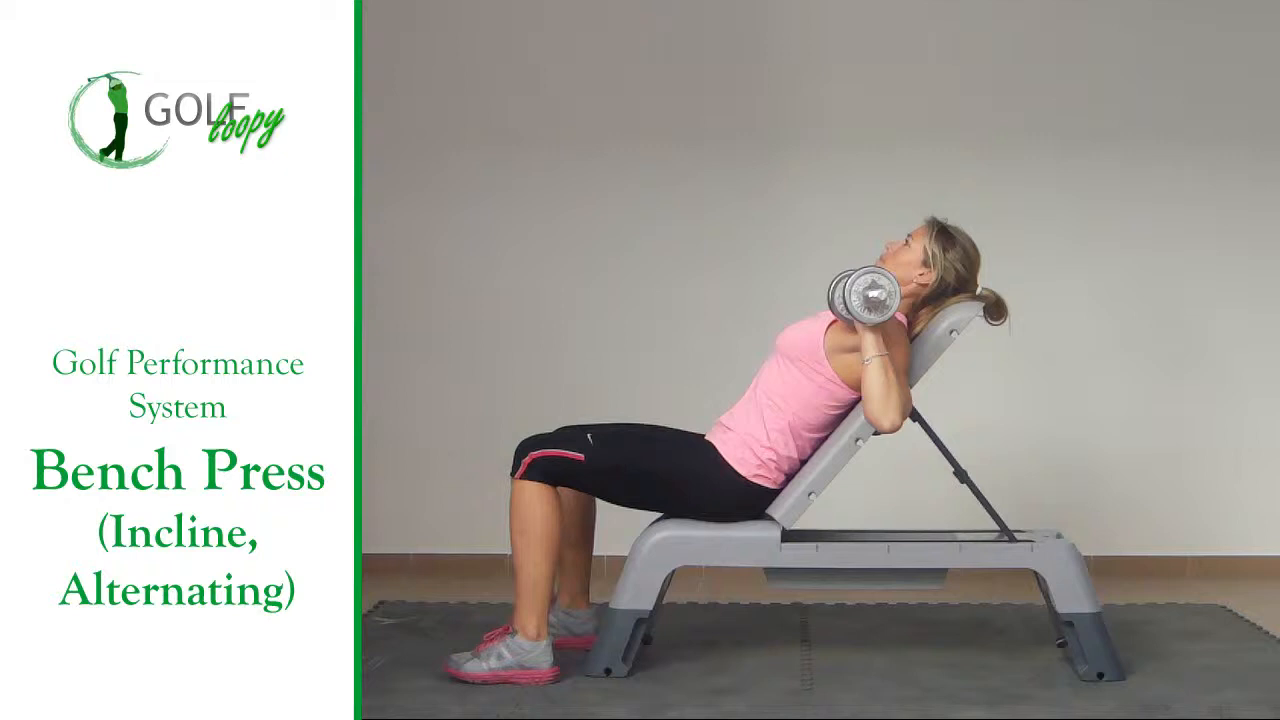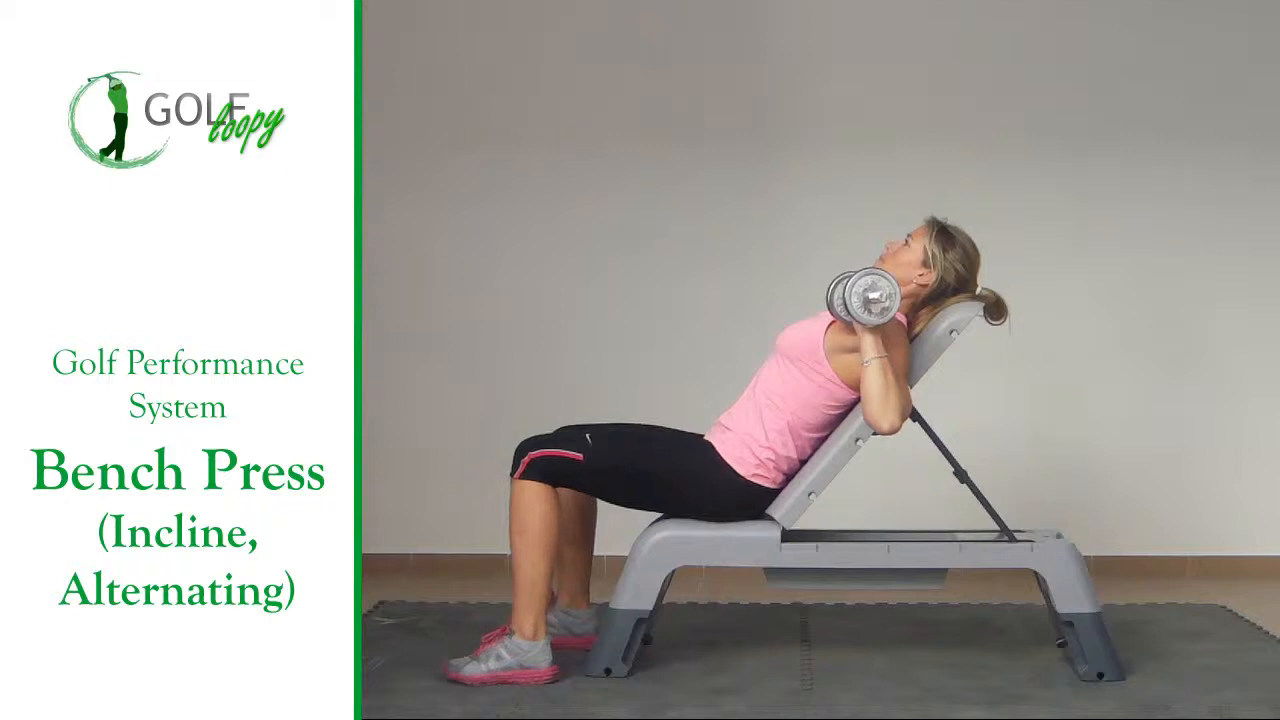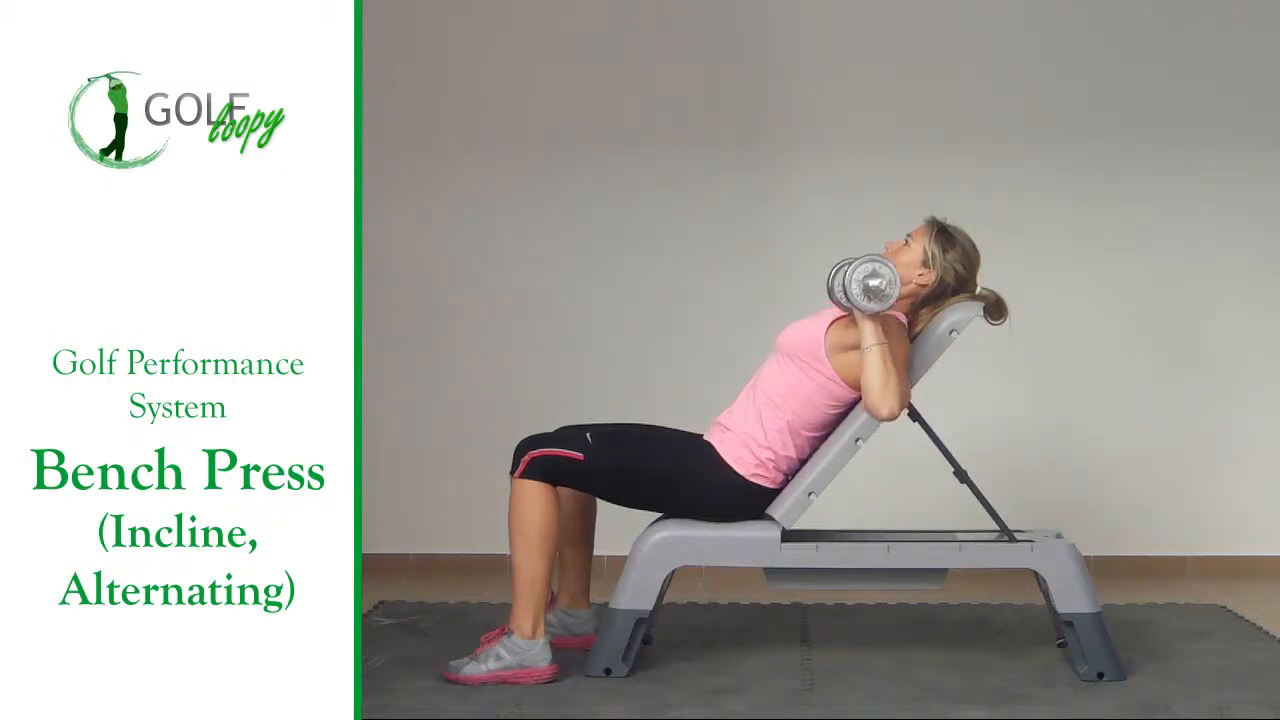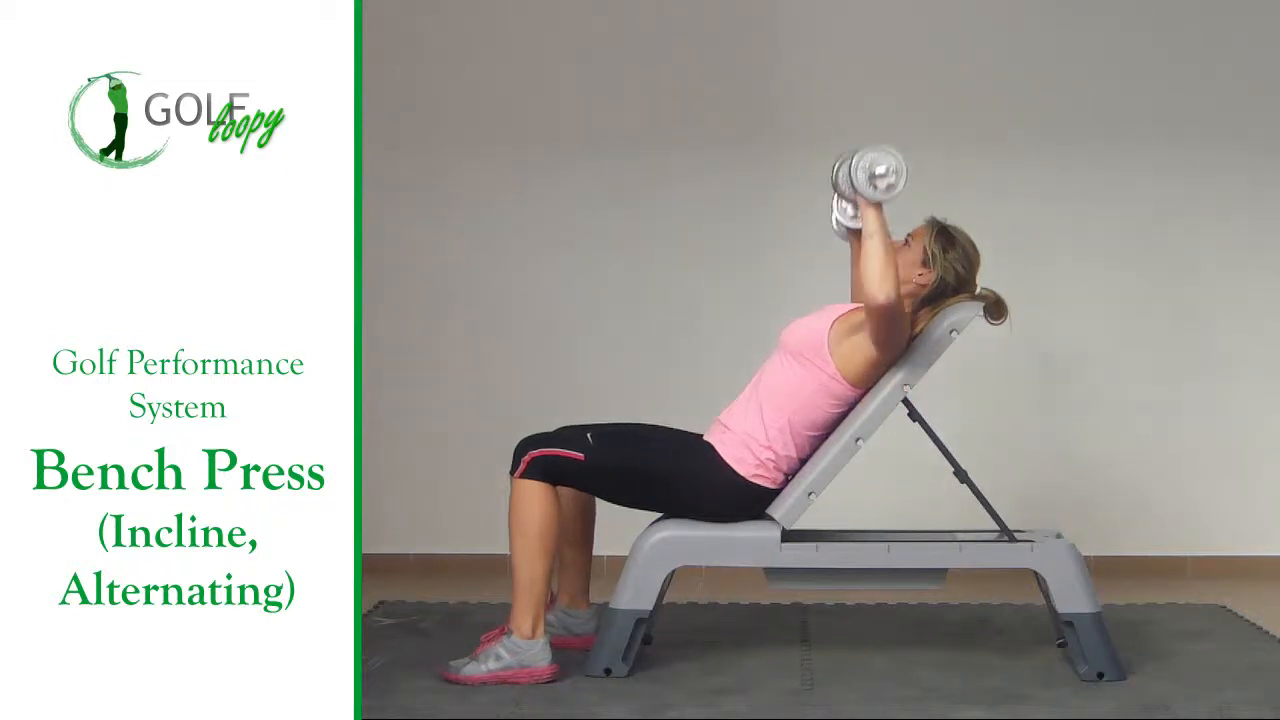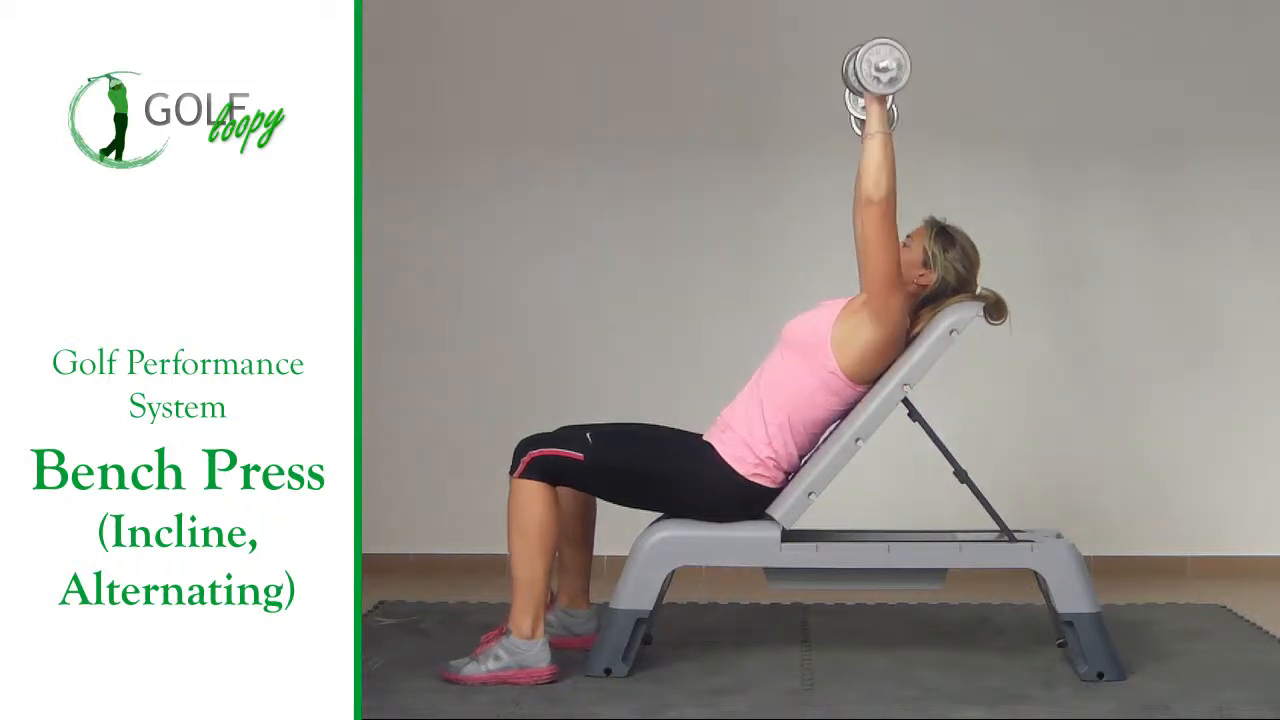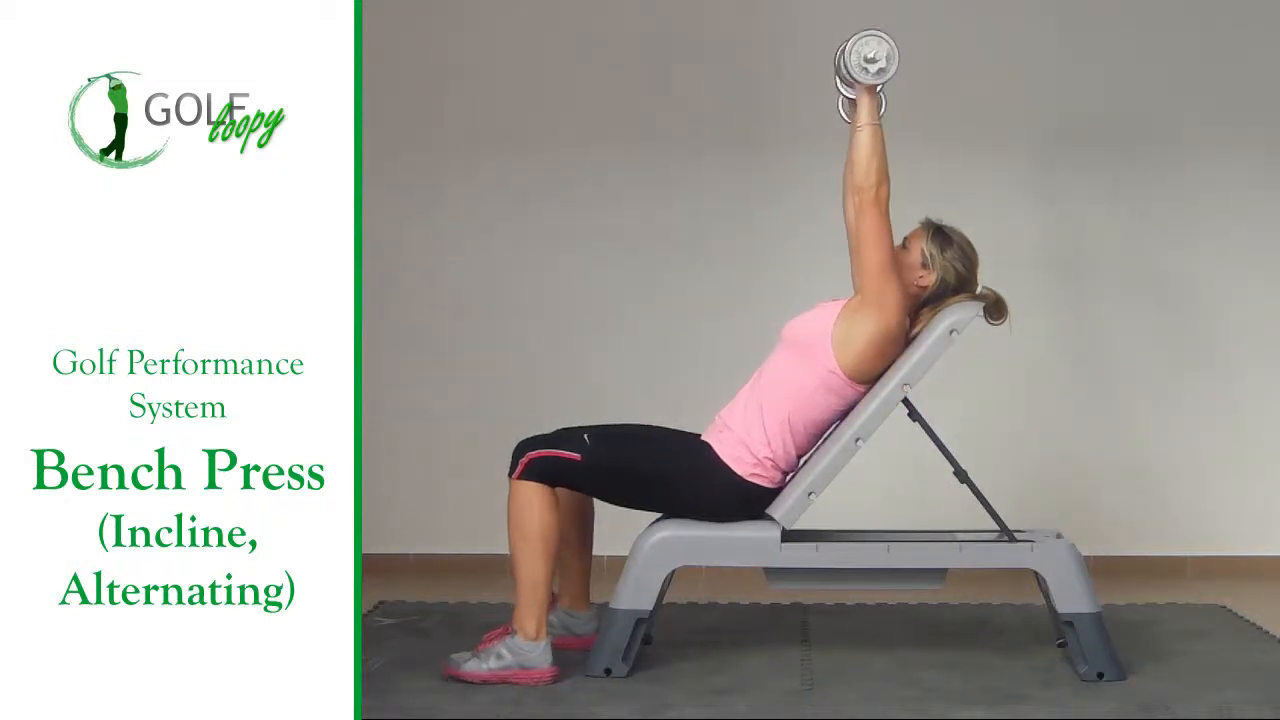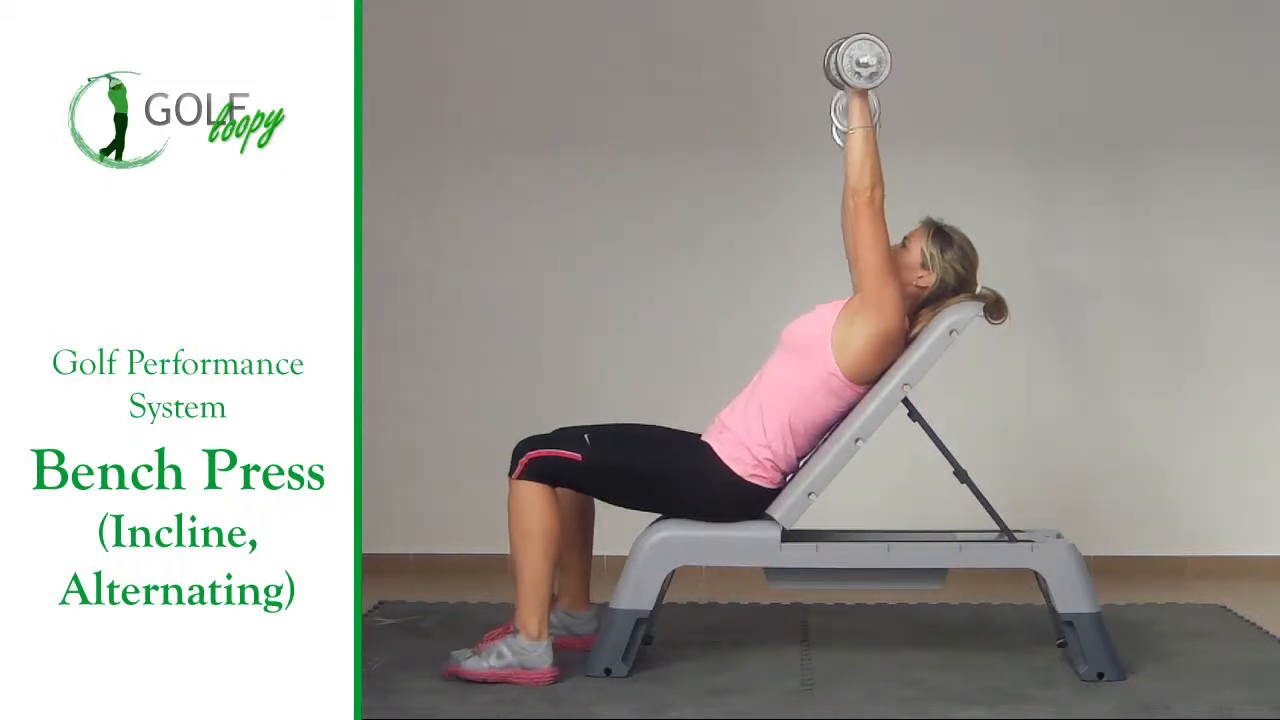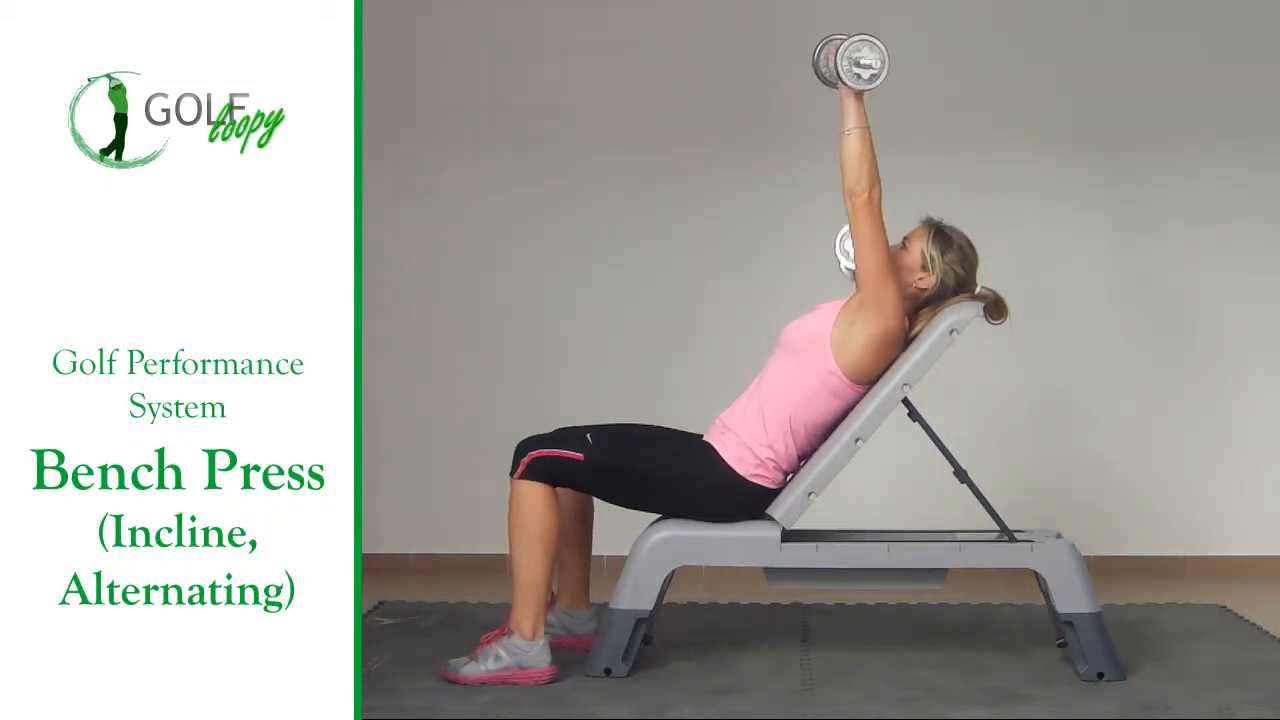
dt=0.4s
person 1, frame 1
left shoulder: (889, 335)
right shoulder: (878, 325)
left elbow: (887, 417)
left wrist: (870, 332)
right wrist: (866, 318)
left hip: (731, 476)
right hip: (730, 459)
left knee: (537, 459)
right knee: (564, 451)
left ankle: (527, 644)
right ankle: (571, 613)
person 1, frame 2
left shoulder: (888, 335)
right shoulder: (879, 325)
left elbow: (886, 419)
left wrist: (869, 335)
right wrist: (866, 328)
left hip: (730, 476)
right hip: (729, 458)
left knee: (536, 460)
right knee: (564, 451)
left ankle: (526, 644)
right ankle: (571, 612)
person 1, frame 3
left shoulder: (890, 333)
right shoulder: (876, 324)
left elbow: (886, 404)
left wrist: (869, 316)
right wrist: (861, 307)
left hip: (729, 476)
right hip: (729, 461)
left knee: (536, 457)
right knee: (564, 448)
left ankle: (525, 643)
right ankle: (572, 612)
person 1, frame 4
left shoulder: (890, 330)
right shoulder: (874, 322)
left elbow: (882, 294)
left wrist: (873, 210)
right wrist: (859, 234)
left hip: (732, 477)
right hip: (730, 462)
left knee: (537, 459)
right knee: (564, 446)
left ankle: (526, 647)
right ankle: (571, 614)
person 1, frame 5
left shoulder: (884, 322)
right shoulder: (875, 317)
left elbow: (874, 205)
right elbow: (874, 211)
left wrist: (878, 113)
right wrist: (870, 125)
left hip: (729, 476)
right hip: (730, 464)
left knee: (535, 458)
right knee: (563, 449)
left ankle: (524, 645)
right ankle: (572, 612)
person 1, frame 6
left shoulder: (884, 316)
right shoulder: (872, 315)
left elbow: (869, 197)
right elbow: (856, 205)
left wrist: (867, 100)
right wrist: (859, 110)
left hip: (729, 477)
right hip: (728, 462)
left knee: (535, 459)
right knee: (562, 452)
left ankle: (528, 645)
right ankle: (573, 613)
person 1, frame 7
left shoulder: (884, 318)
right shoulder: (872, 316)
left elbow: (865, 197)
right elbow: (855, 214)
left wrist: (859, 98)
right wrist: (853, 113)
left hip: (730, 478)
right hip: (728, 461)
left knee: (535, 459)
right knee: (564, 448)
left ankle: (529, 645)
right ankle: (574, 613)
person 1, frame 8
left shoulder: (882, 318)
right shoulder: (875, 322)
left elbow: (862, 197)
left wrist: (853, 98)
left hip: (730, 478)
right hip: (729, 461)
left knee: (535, 459)
right knee: (560, 450)
left ankle: (525, 645)
right ankle: (572, 613)
